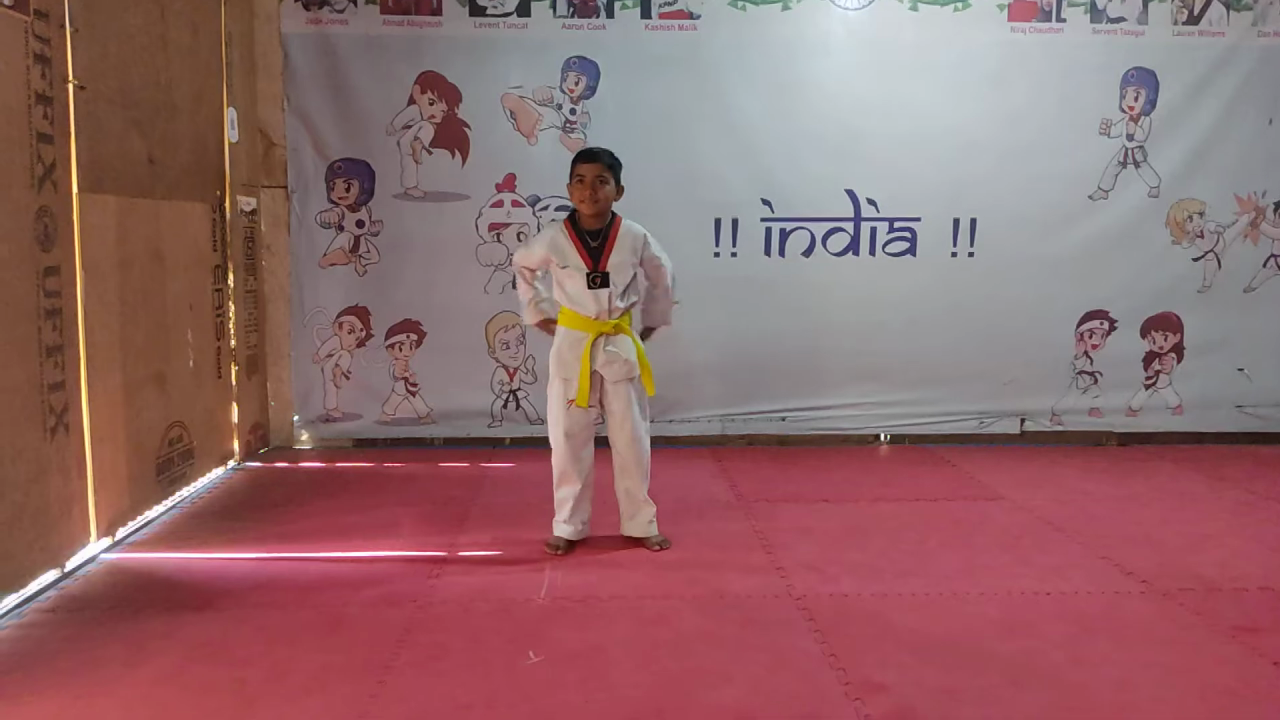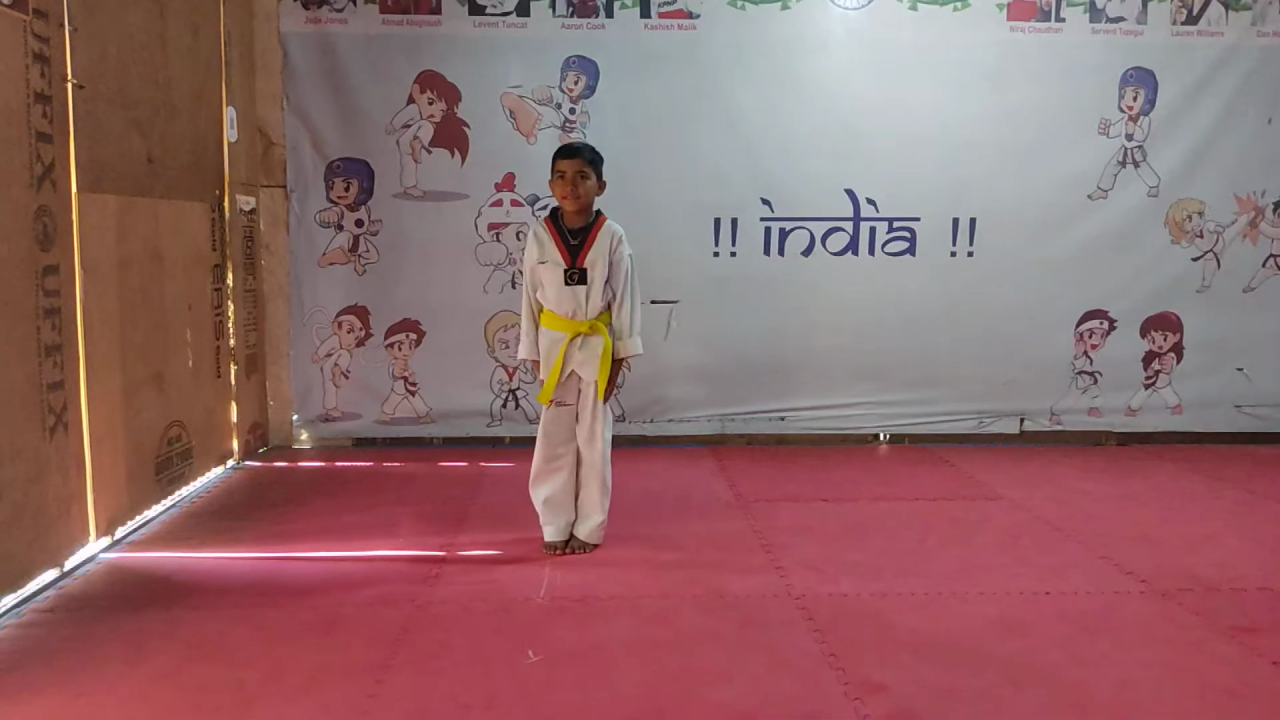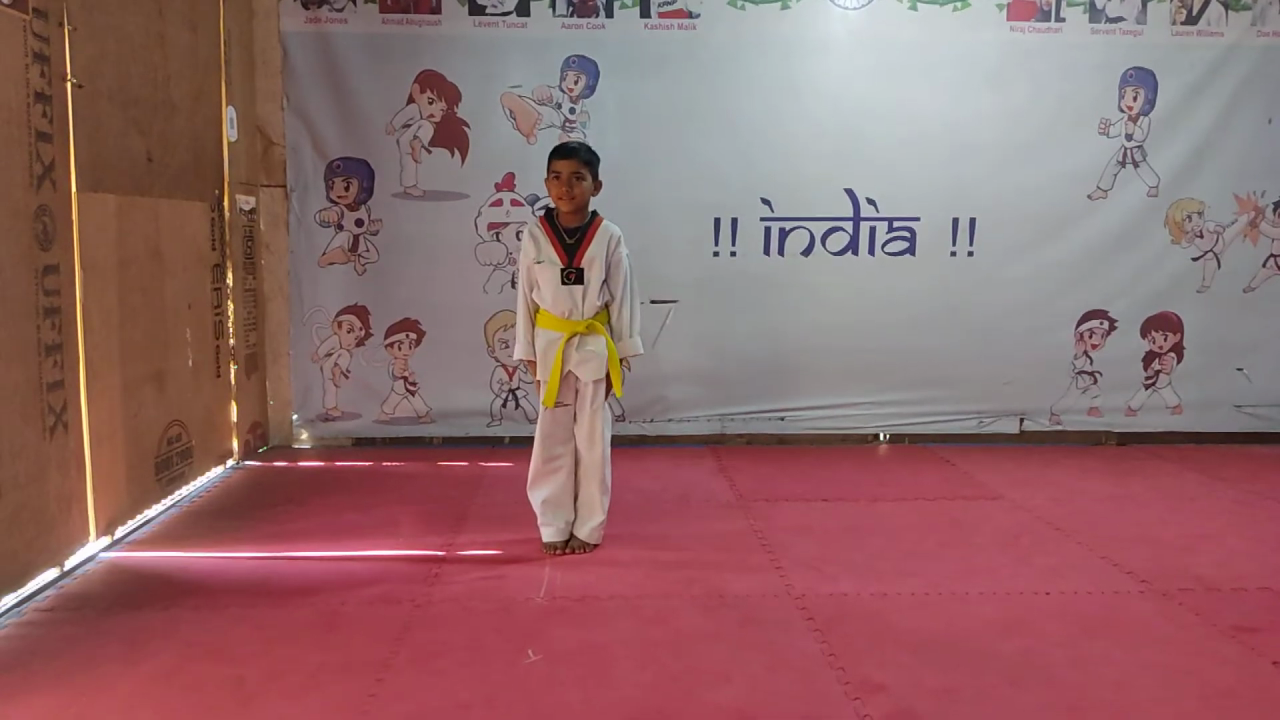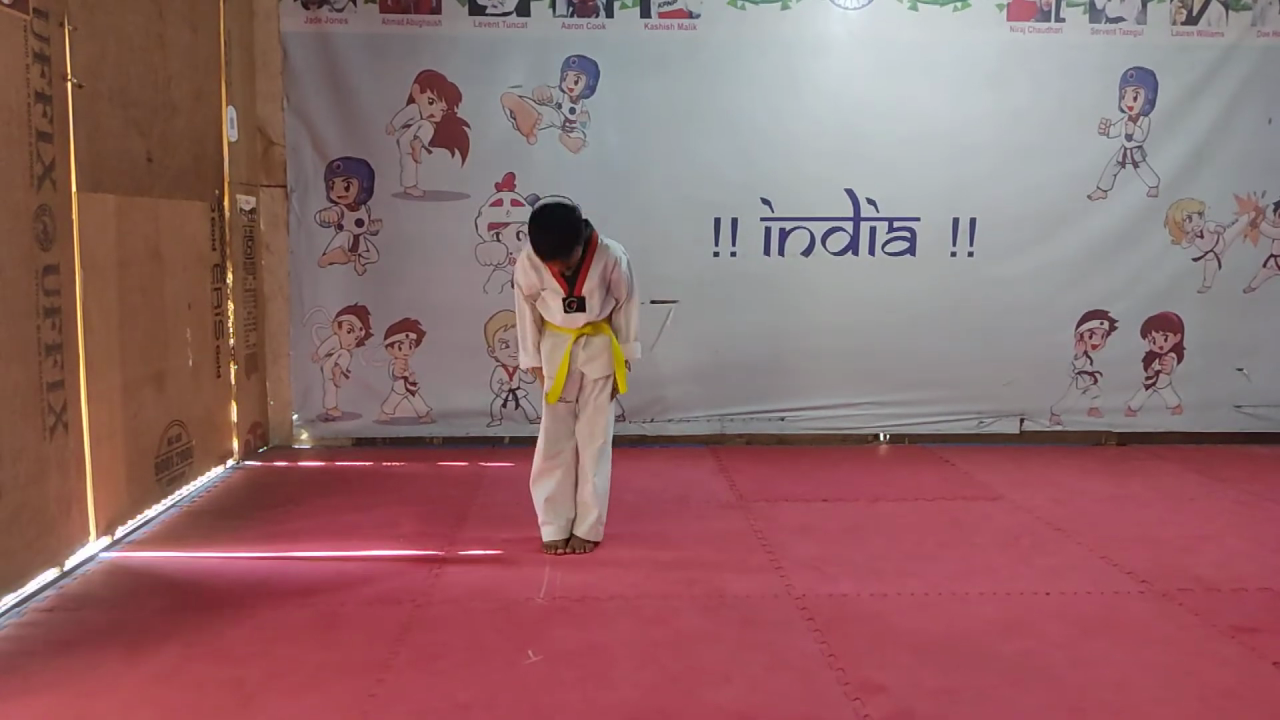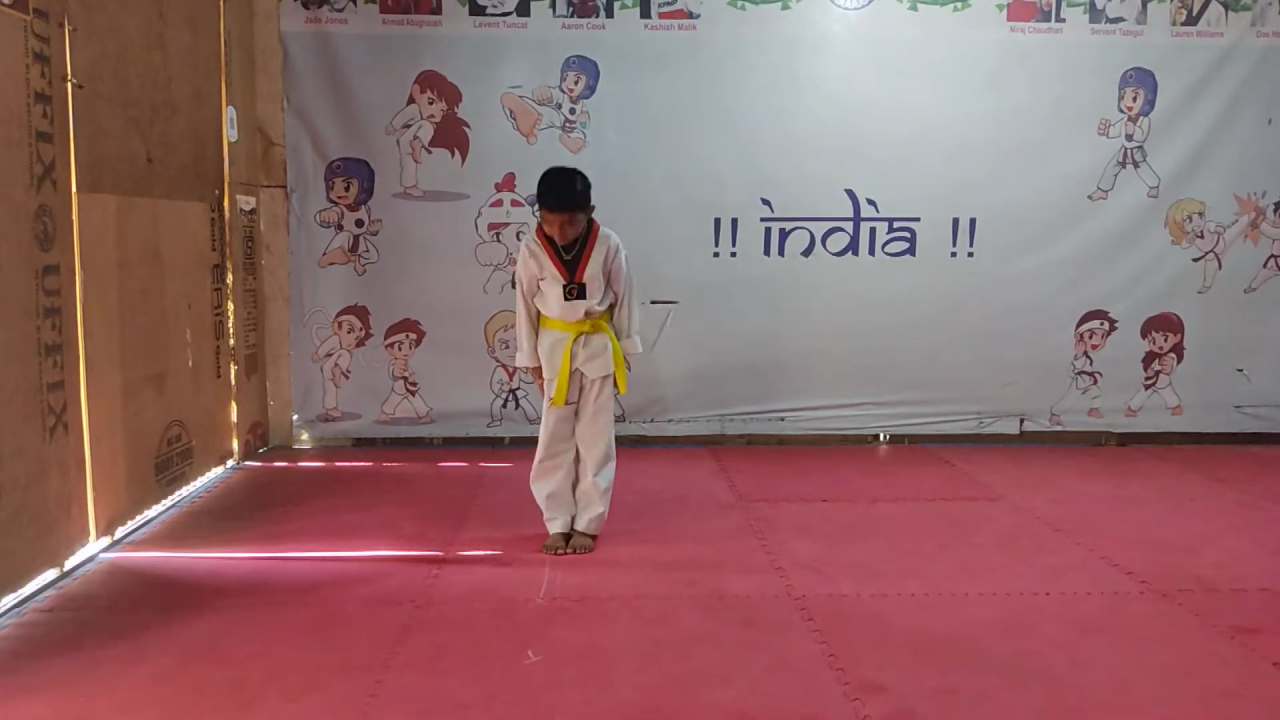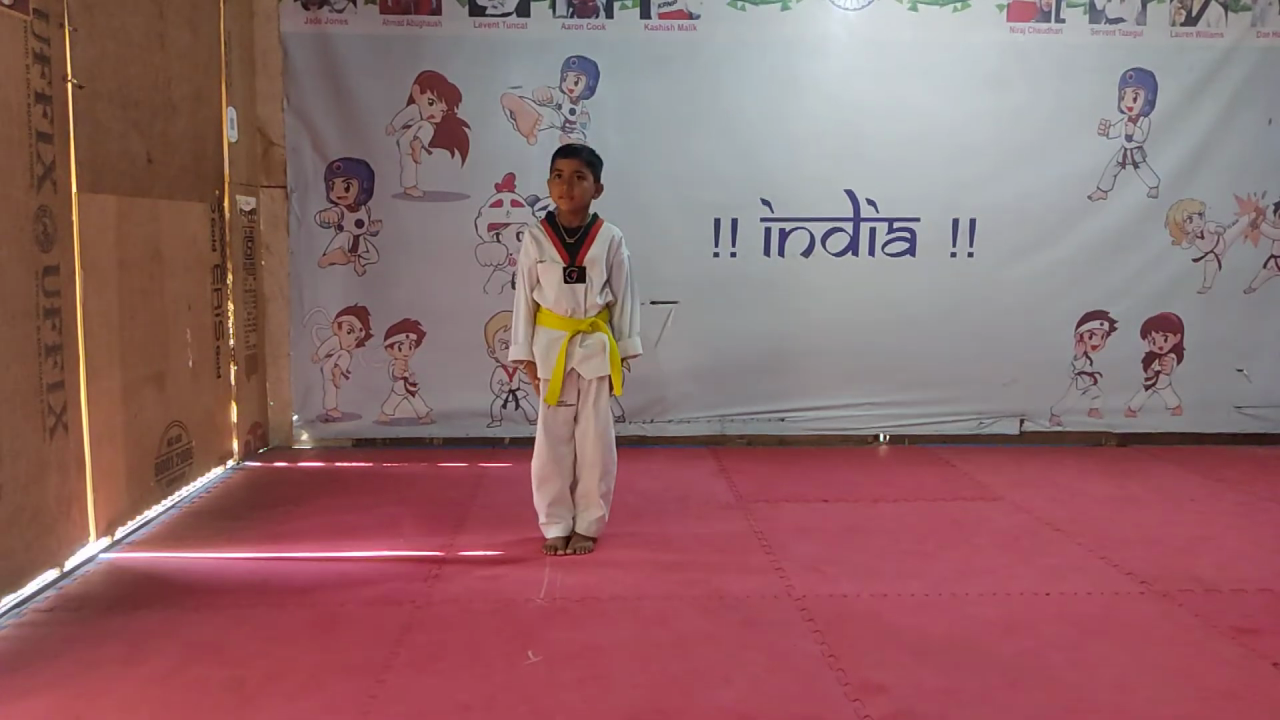
dt=0.4s
person 1, frame 1
left shoulder: (635, 237)
right shoulder: (553, 239)
left elbow: (662, 278)
right elbow: (522, 267)
left wrist: (652, 321)
right wrist: (538, 313)
left hip: (619, 347)
right hip: (572, 347)
left knee: (632, 440)
right knee: (568, 441)
left ankle: (641, 524)
right ankle: (568, 526)
person 1, frame 2
left shoulder: (612, 237)
right shoulder: (539, 237)
left elbow: (625, 301)
right elbow: (530, 301)
left wrist: (620, 358)
right wrist: (534, 356)
left hip: (596, 348)
right hip: (554, 346)
left knee: (593, 442)
right knee: (553, 443)
left ankle: (588, 529)
right ankle: (557, 527)
person 1, frame 3
left shoulder: (610, 237)
right shoulder: (534, 237)
left elbow: (623, 299)
right elbow: (526, 299)
left wrist: (619, 357)
right wrist: (530, 356)
left hip: (594, 348)
right hip: (551, 347)
left knee: (593, 442)
right knee: (551, 441)
left ankle: (587, 529)
right ankle: (555, 528)
person 1, frame 4
left shoulder: (611, 256)
right shoulder: (528, 260)
left elbow: (626, 308)
right elbow: (527, 313)
left wrist: (621, 360)
right wrist: (536, 363)
left hip: (597, 348)
right hip: (557, 349)
left knee: (594, 439)
right knee: (553, 439)
left ankle: (587, 528)
right ankle: (555, 528)
person 1, frame 5
left shoulder: (609, 246)
right shoulder: (531, 252)
left elbow: (624, 300)
right elbow: (526, 307)
left wrist: (622, 355)
right wrist: (533, 362)
left hip: (599, 347)
right hip: (555, 347)
left knee: (595, 437)
right knee: (554, 437)
left ankle: (587, 523)
right ankle: (557, 523)
person 1, frame 6
left shoulder: (610, 239)
right shoulder: (536, 239)
left elbow: (624, 298)
right elbow: (524, 298)
left wrist: (622, 354)
right wrist: (526, 356)
left hip: (596, 346)
right hip: (551, 346)
left knee: (595, 440)
right knee: (553, 440)
left ankle: (587, 526)
right ankle: (556, 526)
